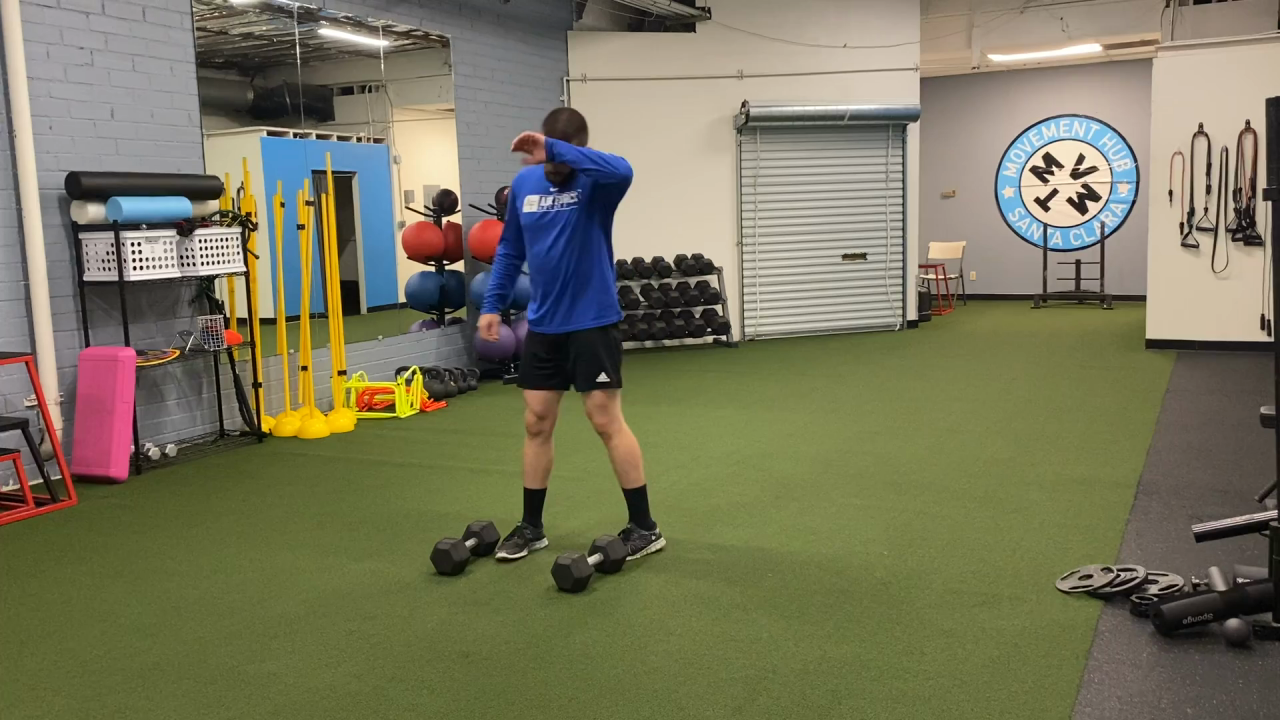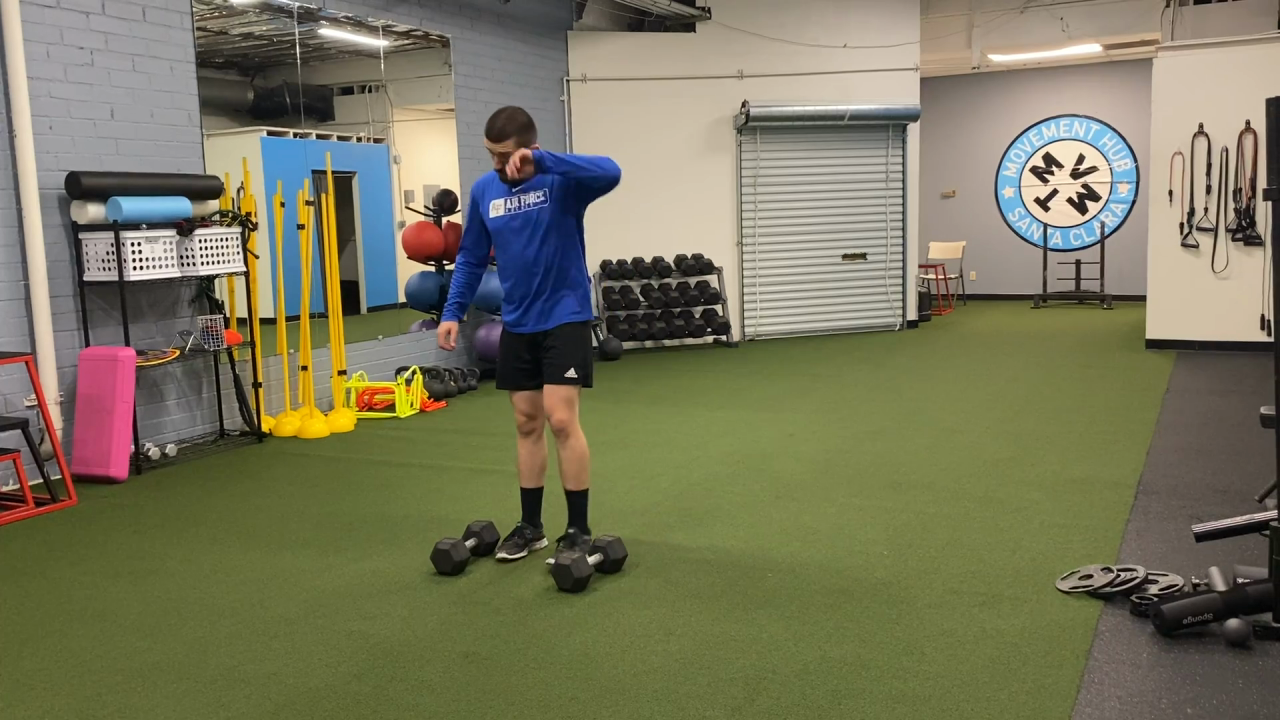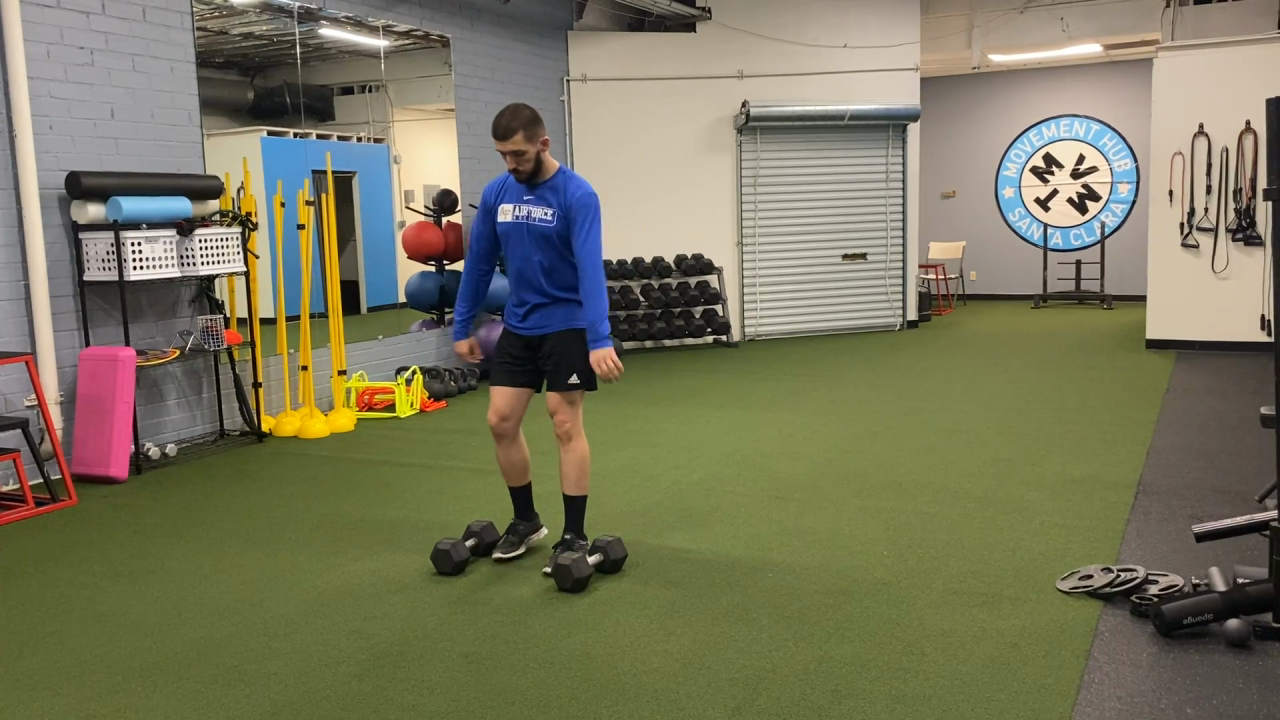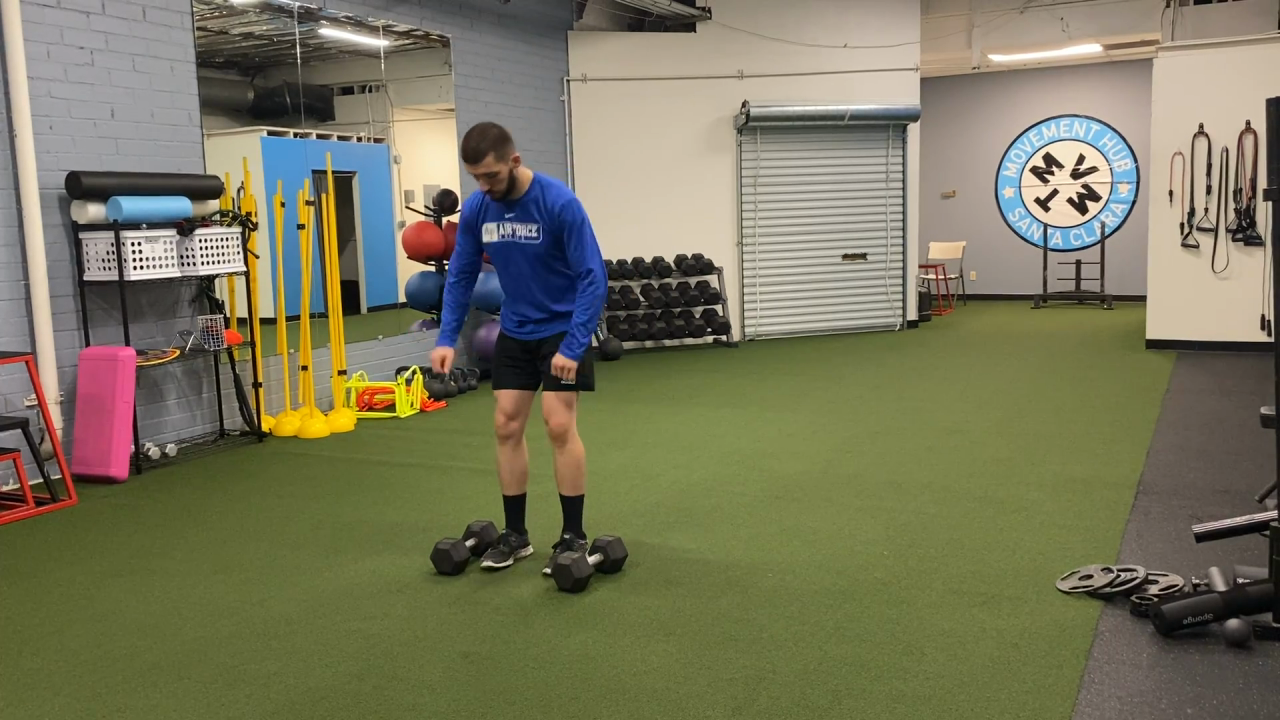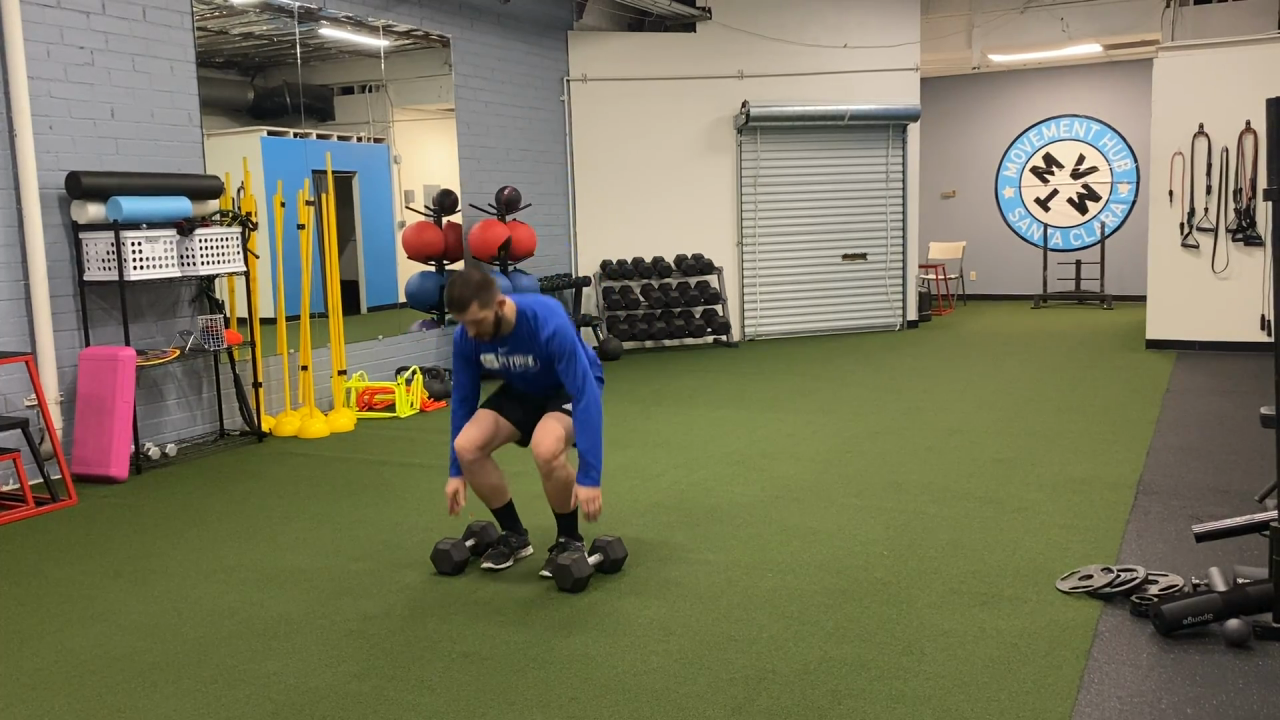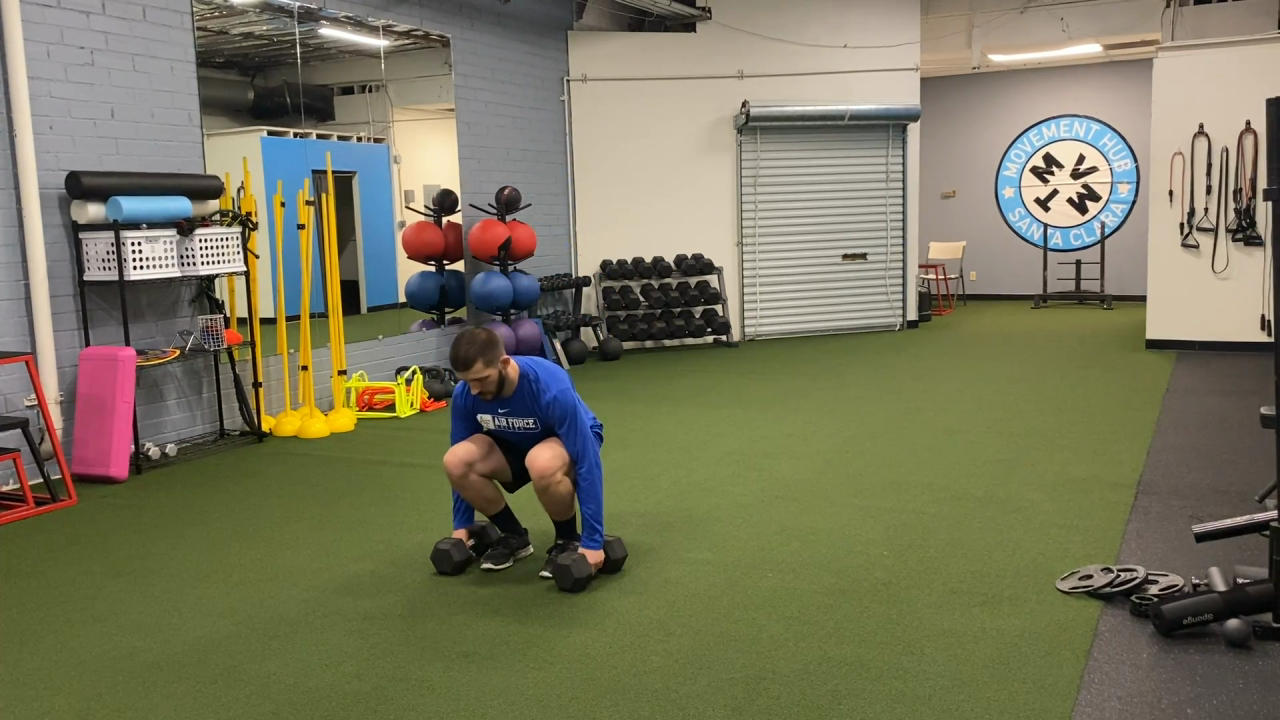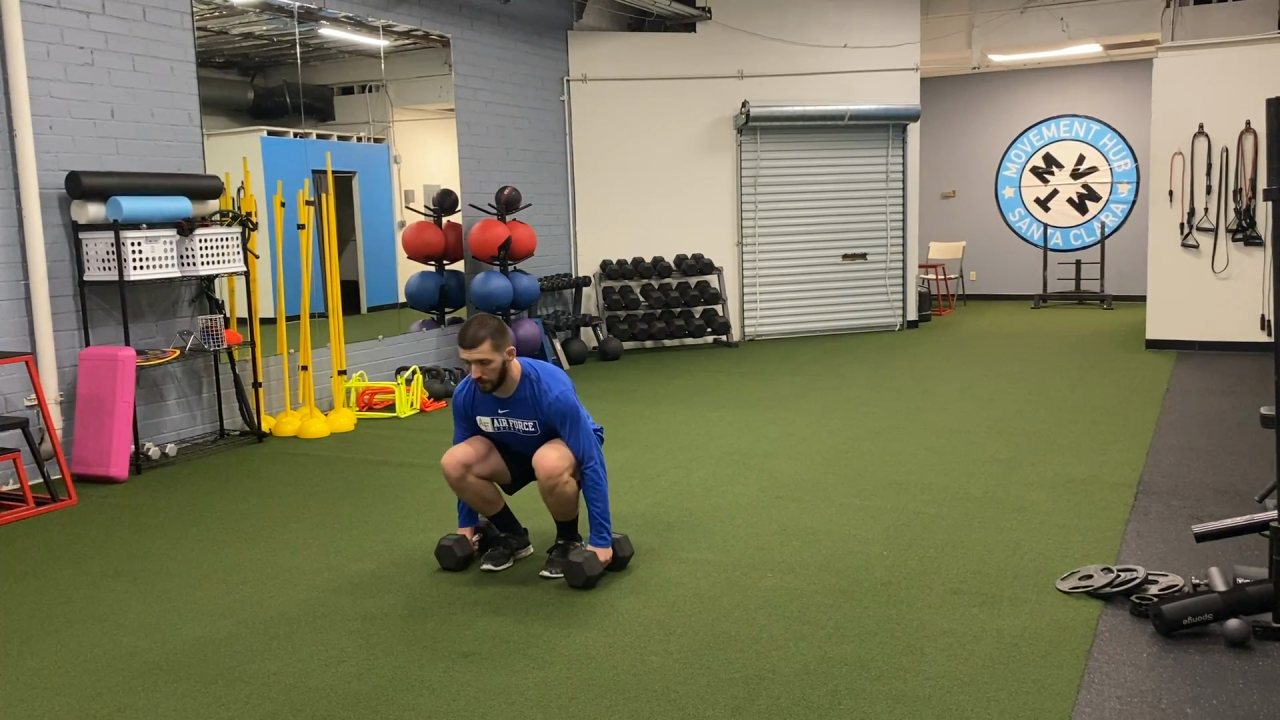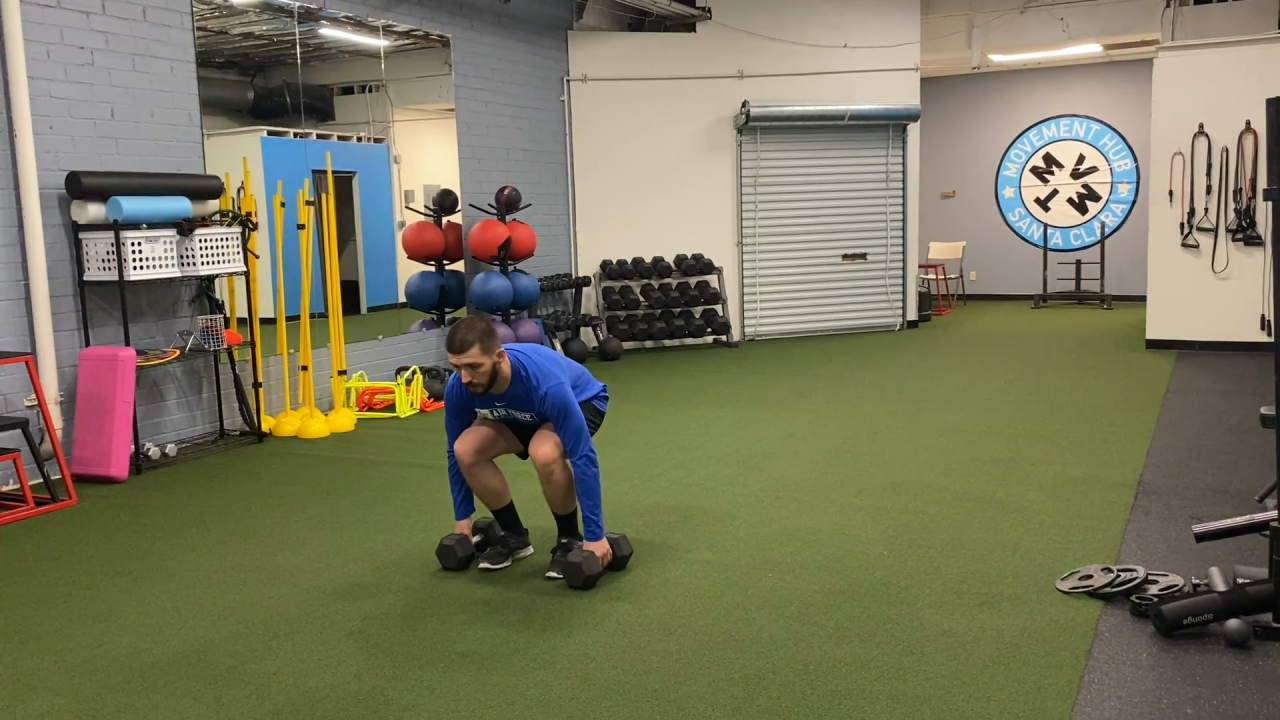
dt=0.4s
person 1, frame 1
left shoulder: (596, 182)
right shoulder: (524, 184)
left elbow: (622, 170)
right elbow: (510, 250)
left wrist: (552, 147)
right wrist: (493, 304)
left hip: (591, 323)
right hip: (542, 325)
left knee: (607, 423)
right knee: (536, 425)
left ankle: (644, 526)
right ankle: (531, 525)
person 1, frame 2
left shoulder: (559, 176)
right shoulder: (484, 192)
left elbow: (609, 172)
right elbow: (470, 259)
left wrist: (539, 161)
right wrist: (452, 312)
left hip: (564, 319)
right hip: (516, 325)
left knee: (562, 421)
right knee: (527, 424)
left ankle: (578, 530)
right ankle: (530, 525)
person 1, frame 3
left shoulder: (577, 194)
right shoulder: (495, 194)
left elbow: (590, 268)
right elbow: (478, 264)
left wrist: (601, 339)
right wrist: (462, 327)
left hip: (569, 328)
right hip: (516, 328)
left knee: (566, 428)
right knee: (501, 423)
left ankle: (575, 535)
right ankle: (525, 521)
person 1, frame 4
left shoulder: (560, 203)
right shoulder: (474, 209)
left elbow: (592, 276)
right elbow: (460, 276)
left wrist: (574, 346)
right wrist: (447, 338)
left hip: (562, 330)
right hip: (515, 333)
left knee: (559, 426)
right knee: (507, 427)
left ankle: (573, 536)
right ankle: (515, 533)
person 1, frame 5
left shoulder: (549, 325)
right shoulder: (467, 335)
left elbow: (586, 399)
right elbow: (463, 399)
left wrist: (589, 477)
right wrist: (455, 471)
left hip: (570, 389)
right hip: (521, 390)
left knee: (546, 449)
right knee: (468, 448)
left ankle: (570, 538)
right ankle: (513, 534)
person 1, frame 6
left shoulder: (552, 390)
right shoulder: (465, 395)
left elbow: (587, 462)
right elbow: (461, 455)
left wrist: (592, 541)
right wrist: (461, 524)
left hip: (572, 444)
right hip: (516, 445)
left knee: (542, 464)
right knee: (455, 462)
left ankle: (568, 541)
right ankle: (513, 536)
person 1, frame 7
left shoulder: (553, 392)
right shoulder: (466, 394)
left elbow: (592, 463)
right elbow: (463, 465)
left wrist: (600, 540)
right wrist: (466, 524)
left hip: (570, 447)
right hip: (515, 450)
left knee: (549, 466)
right knee: (453, 463)
left ankle: (569, 541)
right ankle: (512, 536)
person 1, frame 8
left shoulder: (547, 385)
right shoulder: (458, 388)
left elbow: (582, 457)
right elbow: (455, 453)
left wrist: (595, 535)
right wrist: (462, 517)
left hip: (581, 401)
left knee: (544, 453)
right knee: (466, 449)
left ankle: (570, 540)
right ankle: (514, 535)
